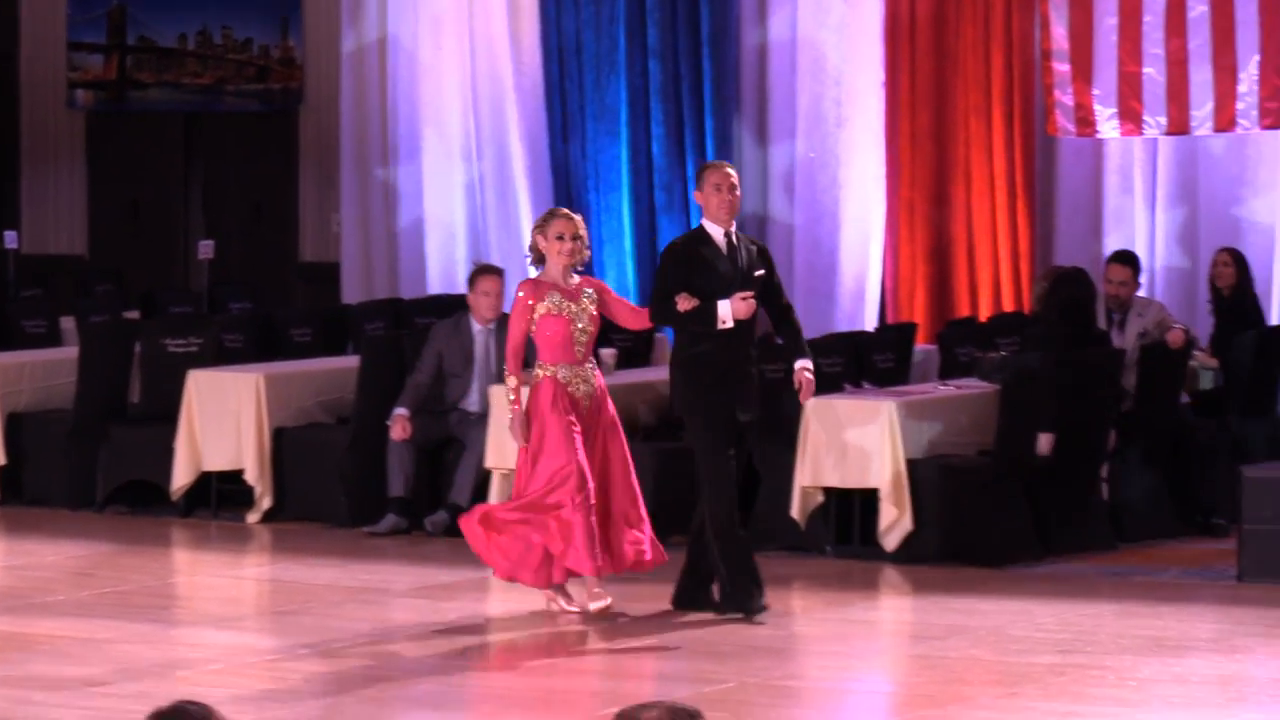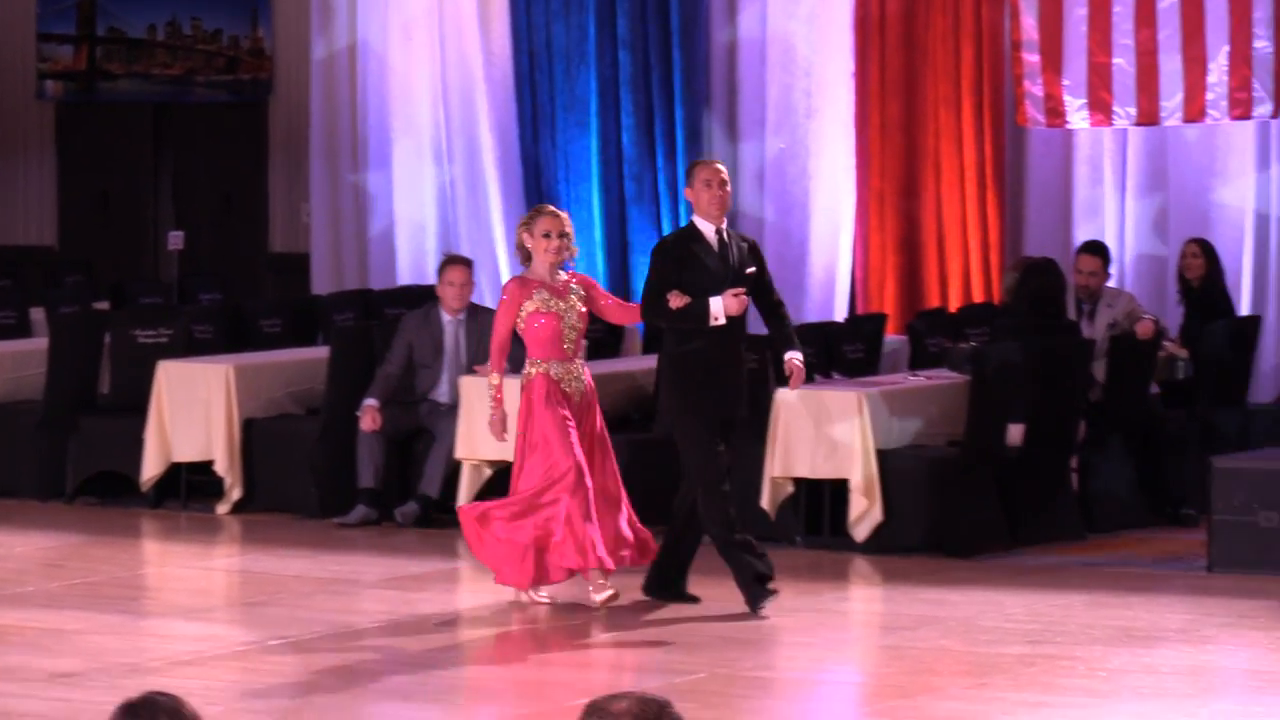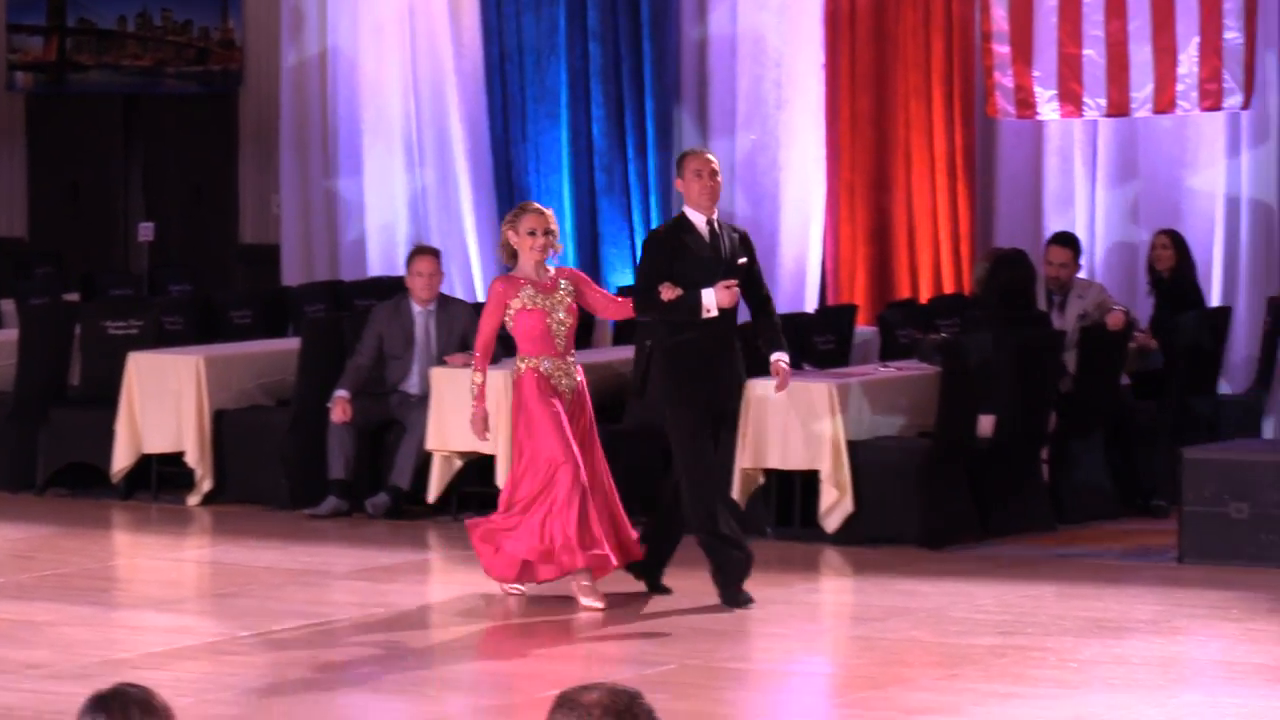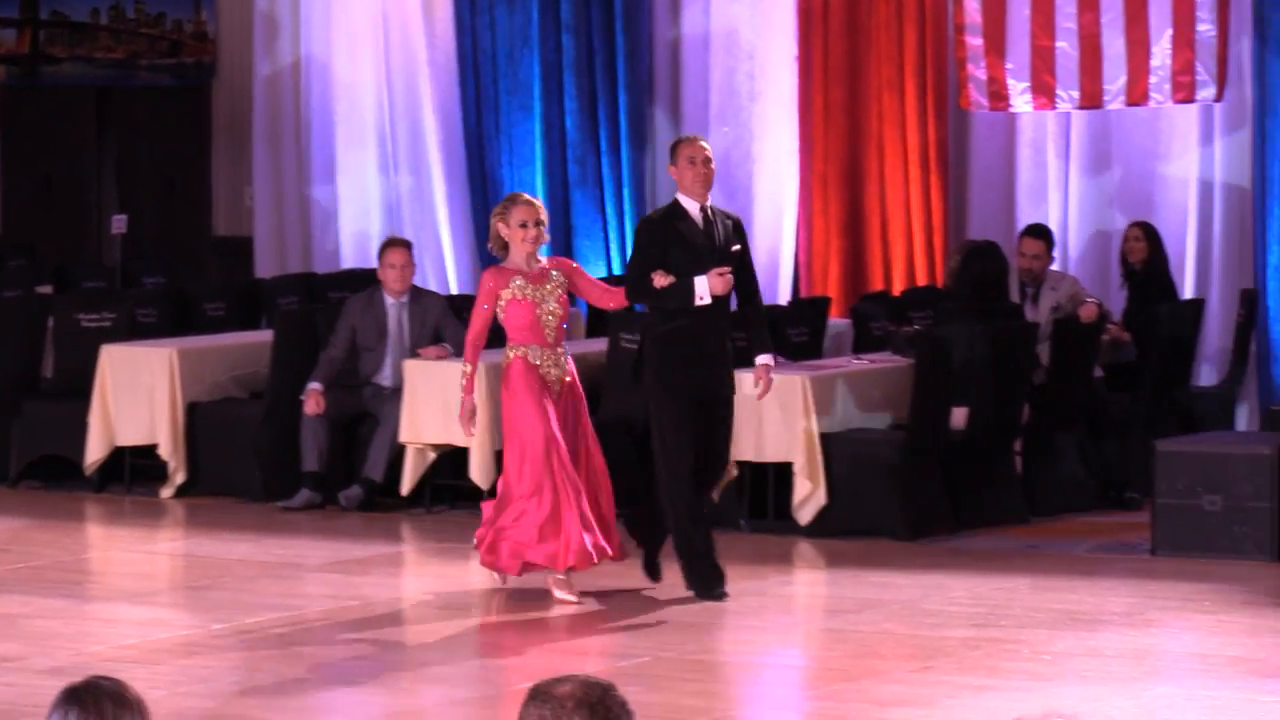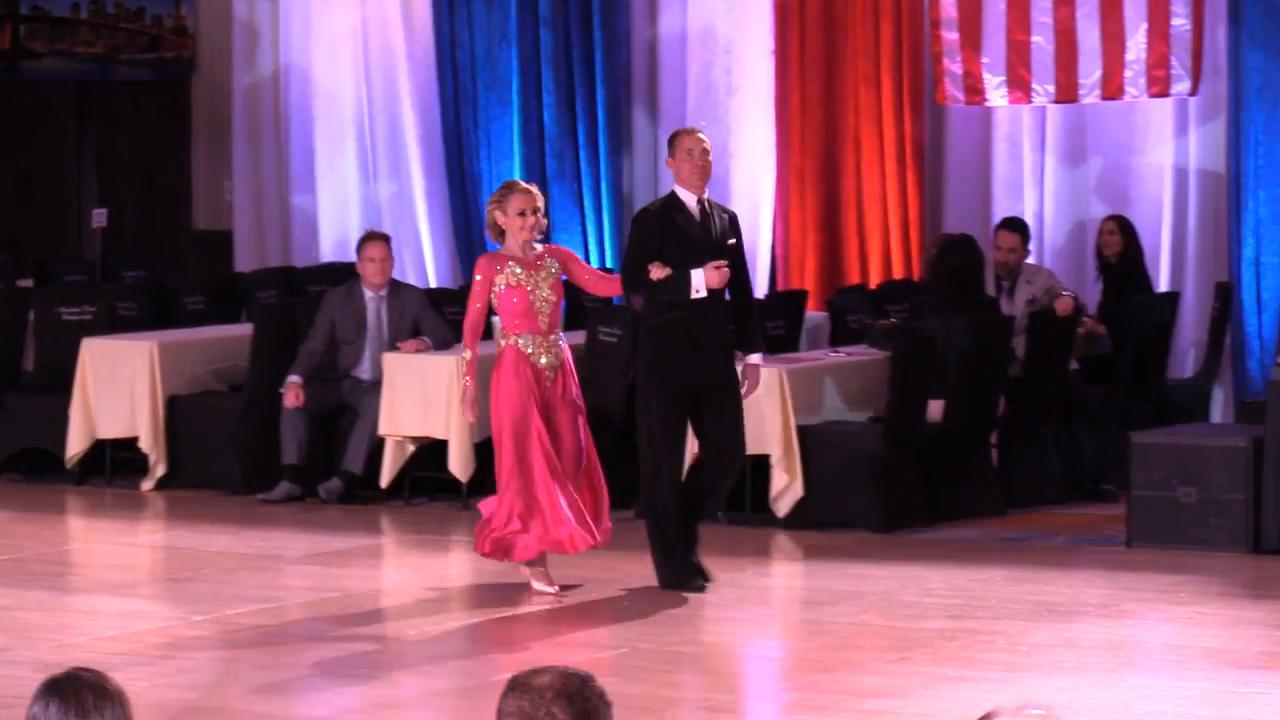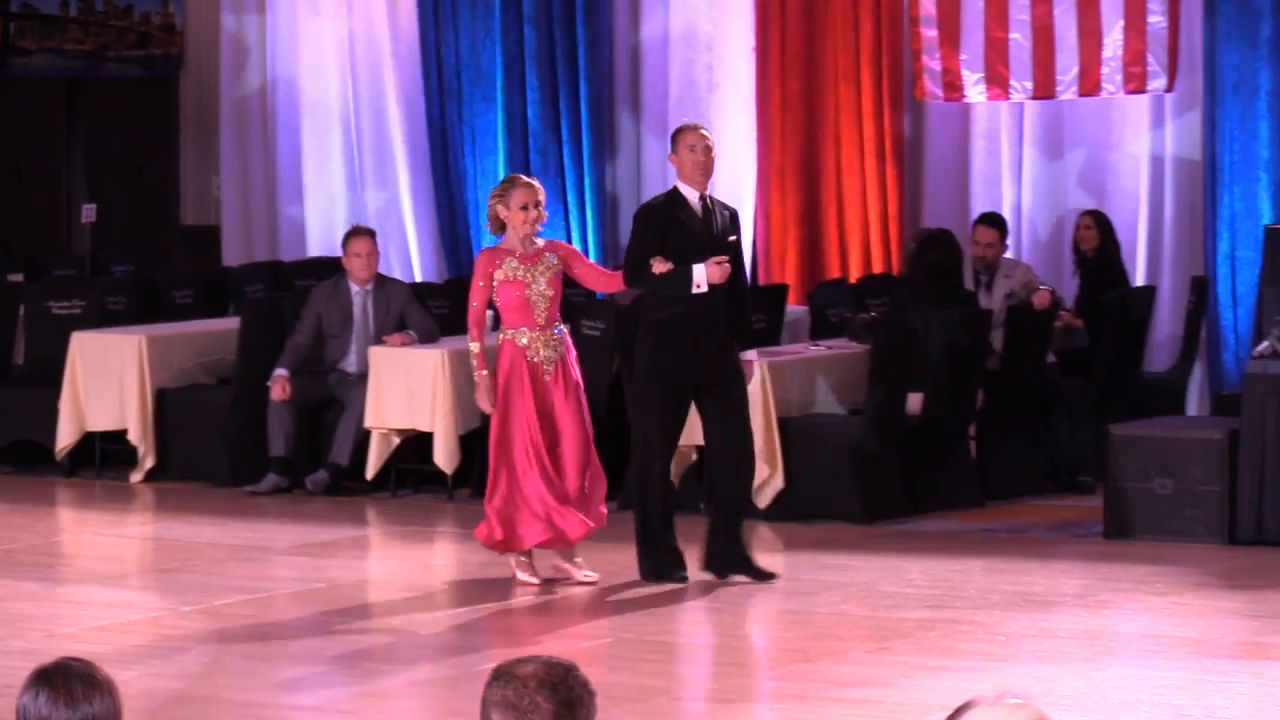
dt=0.1s
person 1, frame 1
left shoulder: (756, 251)
right shoulder: (681, 251)
left elbow: (781, 310)
right elbow: (661, 312)
left wrist: (801, 360)
right wrist: (723, 310)
left hip: (741, 384)
right hip: (700, 384)
left knee: (720, 486)
right knee: (721, 484)
right ankle: (742, 587)
person 1, frame 2
left shoulder: (746, 247)
right shoulder: (672, 249)
left elbow: (771, 305)
right elbow: (652, 311)
left wrist: (791, 351)
right wrist: (715, 308)
left hip: (730, 382)
right hip: (689, 383)
left knee: (701, 484)
right knee: (711, 482)
right ankle: (753, 579)
person 1, frame 3
left shoulder: (737, 238)
right shoulder: (663, 240)
left elbow: (759, 300)
right elbow: (644, 303)
left wrist: (777, 351)
right wrist: (707, 300)
left hip: (723, 373)
right hip: (681, 374)
left knee: (693, 474)
right knee: (701, 476)
left ankle: (649, 560)
right ankle: (730, 574)
person 1, frame 4
left shoulder: (731, 225)
right shoulder: (656, 226)
left elbow: (749, 293)
right elbow: (636, 290)
left wrist: (762, 352)
right wrist: (700, 287)
left hip: (716, 362)
right hip: (672, 363)
left knee: (713, 463)
right knee: (681, 467)
left ankle: (651, 529)
right ankle: (701, 569)
person 1, frame 5
left shoulder: (726, 218)
right shoulder: (652, 218)
left elbow: (741, 289)
right elbow: (632, 281)
left wrist: (751, 351)
right wrist: (696, 280)
left hip: (712, 355)
right hip: (665, 355)
left knee: (726, 452)
right knee: (664, 460)
left ankle: (678, 531)
right ankle: (674, 563)
person 1, frame 6
left shoulder: (727, 216)
right shoulder: (653, 213)
left elbow: (738, 288)
right elbow: (633, 276)
left wrist: (745, 349)
right wrist: (696, 276)
left hip: (717, 352)
right hip: (666, 352)
left knee: (734, 448)
right knee: (656, 454)
left ankle: (726, 549)
right ankle: (658, 557)
person 2, frame 1
left shoulder: (592, 287)
right shoulder: (531, 290)
left elbow: (635, 319)
right elbow: (513, 352)
left wrist: (674, 306)
right wrist: (515, 409)
left hip: (592, 392)
right hip: (552, 396)
left knee: (603, 483)
right knee: (573, 483)
right ankle: (590, 581)
person 2, frame 2
left shoulder: (579, 284)
right shoulder: (518, 290)
left elbow: (623, 314)
right elbow: (498, 349)
left wrist: (666, 304)
right wrist: (496, 405)
left hip: (582, 389)
right hip: (544, 391)
right knee: (569, 477)
right ankle: (594, 575)
person 2, frame 3
left shoulder: (569, 279)
right shoulder: (504, 287)
left elbow: (615, 308)
right elbow: (483, 347)
left wrist: (657, 297)
right wrist: (478, 403)
left hip: (573, 386)
right hip: (535, 388)
left knee: (573, 478)
right knee: (566, 475)
right ankle: (583, 577)
person 2, frame 4
left shoulder: (562, 269)
right shoulder: (495, 278)
left elbow: (608, 297)
right elbow: (475, 339)
left wrist: (651, 285)
right wrist: (468, 396)
left hip: (564, 377)
right hip: (524, 379)
left knee: (569, 469)
right knee: (546, 470)
left ankle: (503, 538)
right ankle: (557, 570)
person 2, frame 5
left shoulder: (557, 257)
right shoulder: (490, 265)
left elbow: (605, 285)
right elbow: (472, 326)
left wrist: (648, 277)
right wrist: (469, 383)
left hip: (558, 365)
right hip: (517, 367)
left knee: (571, 459)
right knee: (530, 461)
left ankle: (508, 535)
right ankle: (534, 561)
person 2, frame 6
left shoulder: (558, 252)
right shoulder: (490, 259)
left elbow: (605, 281)
right elbow: (475, 320)
left wrist: (649, 270)
right wrist: (482, 376)
left hip: (559, 357)
right hip: (516, 361)
left knee: (573, 449)
right knee: (523, 456)
left ankle: (565, 548)
right ankle: (520, 553)
person 3, frame 1
right shoulder: (445, 331)
right elbow: (422, 377)
right wrist: (402, 412)
left hip: (488, 417)
right hip: (447, 414)
left knee: (486, 436)
right knee: (400, 430)
left ankle: (450, 511)
right ankle: (398, 512)
person 3, frame 2
left shoulder: (488, 320)
right shoulder: (414, 321)
right elbow: (392, 369)
right wrist: (371, 403)
left hip: (460, 408)
right hip: (418, 405)
left knee: (455, 427)
right knee: (370, 420)
left ankle: (421, 503)
right ankle: (368, 503)
person 3, frame 3
left shoulder: (459, 311)
right shoulder: (384, 313)
right elbow: (362, 360)
left wrist: (470, 356)
right wrist: (342, 394)
left hip: (430, 399)
right hip: (388, 396)
left knee: (426, 418)
right knee: (341, 412)
left ankle: (391, 494)
right ankle: (339, 495)
person 3, frame 4
left shoulder: (433, 303)
right shoulder: (357, 305)
left elbow: (462, 340)
right elbow: (335, 352)
left wrist: (444, 348)
right wrist: (315, 386)
left hip: (404, 392)
right hip: (360, 388)
left knee: (398, 410)
right knee: (314, 404)
left ankle: (365, 486)
right ankle: (312, 487)
person 3, frame 5
left shoulder: (412, 297)
right shoulder: (337, 299)
left elbow: (444, 335)
right elbow: (315, 345)
left wrist: (423, 342)
right wrist: (295, 380)
left hip: (383, 384)
right hip: (340, 381)
left knee: (378, 403)
right knee: (294, 397)
left ankle: (345, 478)
right ankle: (292, 480)
person 3, frame 6
left shoulder: (397, 291)
right shoulder: (323, 293)
left elbow: (430, 330)
right elbow: (301, 339)
left wrist: (409, 335)
right wrist: (281, 373)
left hip: (369, 378)
right hip: (327, 375)
left knee: (364, 395)
right knee: (281, 390)
left ankle: (331, 470)
right ankle: (279, 472)
